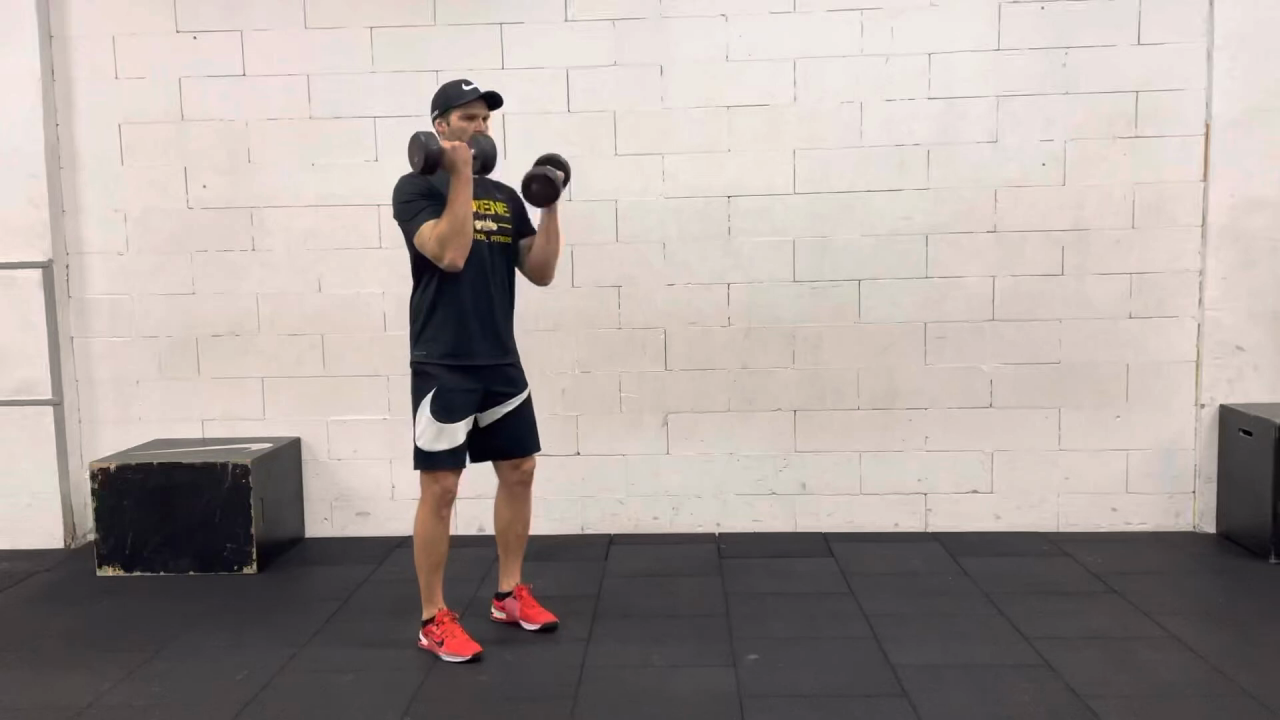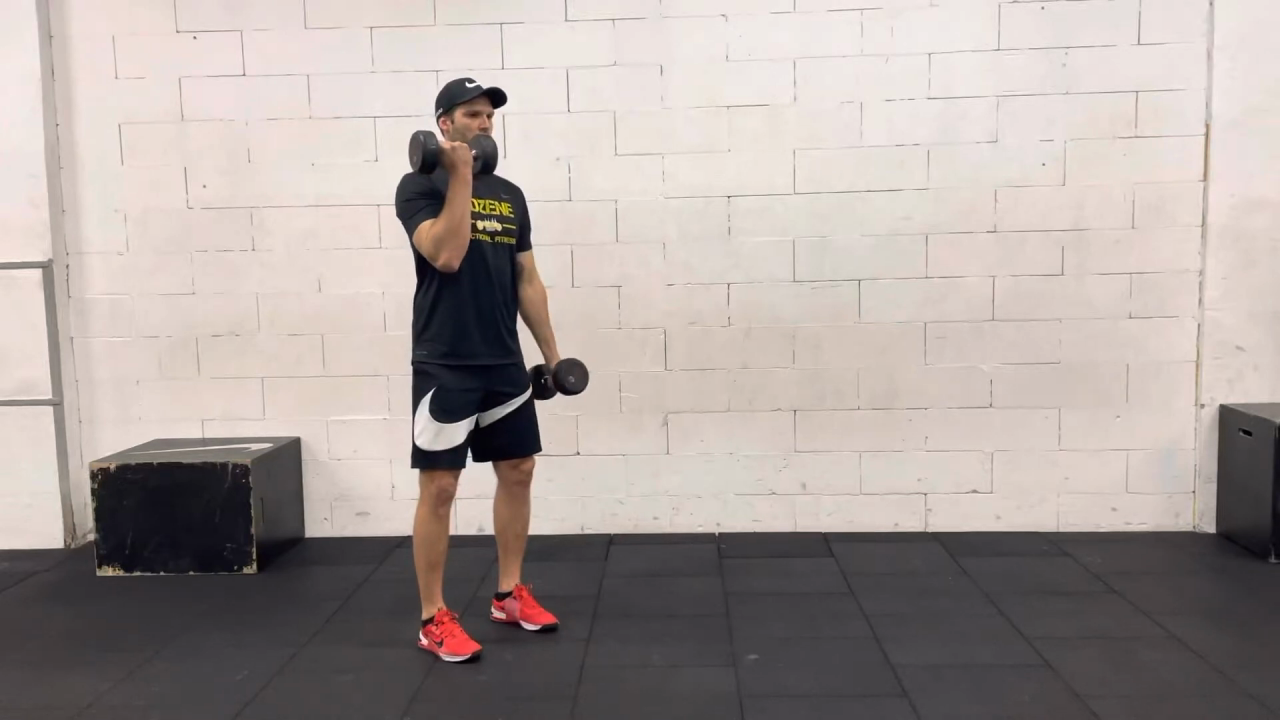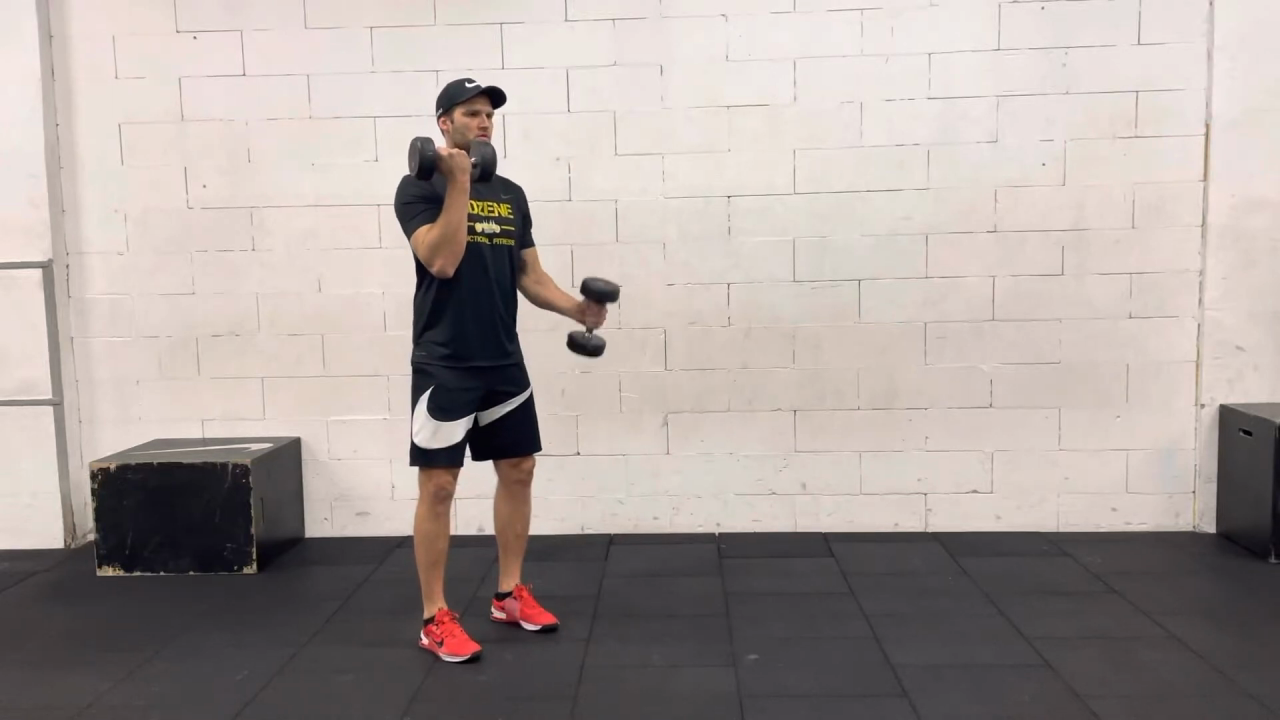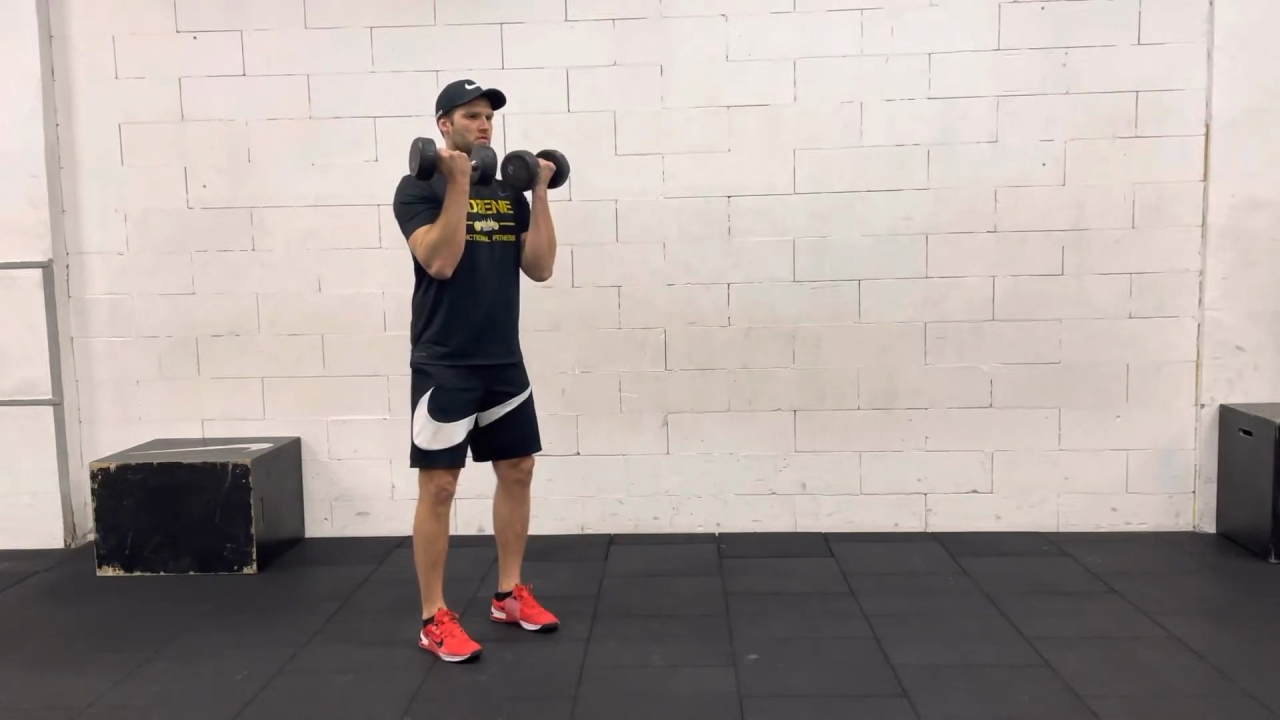
dt=1s
person 1, frame 1
left shoulder: (504, 196)
right shoulder: (417, 187)
left elbow: (540, 271)
right elbow: (450, 254)
left wrist: (550, 206)
right wrist: (460, 177)
left hip: (500, 360)
right hip: (444, 365)
left knee: (518, 471)
right knee: (440, 487)
left ankle: (509, 593)
right ankle: (434, 618)
person 1, frame 2
left shoulder: (509, 194)
right shoulder: (421, 186)
left elbow: (526, 280)
right elbow: (447, 255)
left wrist: (551, 352)
right wrist: (461, 176)
left hip: (503, 361)
right hip: (445, 365)
left knee: (518, 471)
right knee: (438, 487)
left ankle: (509, 593)
right ankle: (433, 618)
person 1, frame 3
left shoulder: (510, 194)
right shoulder: (420, 187)
left elbow: (527, 274)
right elbow: (442, 261)
left wrist: (575, 307)
right wrist: (459, 182)
left hip: (503, 360)
right hip: (445, 363)
left knee: (518, 471)
right knee: (438, 485)
left ankle: (509, 593)
right ankle: (436, 617)
person 1, frame 4
left shoulder: (507, 193)
right shoulder: (419, 188)
left elbow: (540, 267)
right elbow: (441, 261)
left wrist: (539, 193)
right wrist: (458, 183)
left hip: (503, 360)
right hip: (444, 364)
left knee: (517, 472)
right knee: (438, 487)
left ankle: (509, 593)
right ankle: (434, 618)
